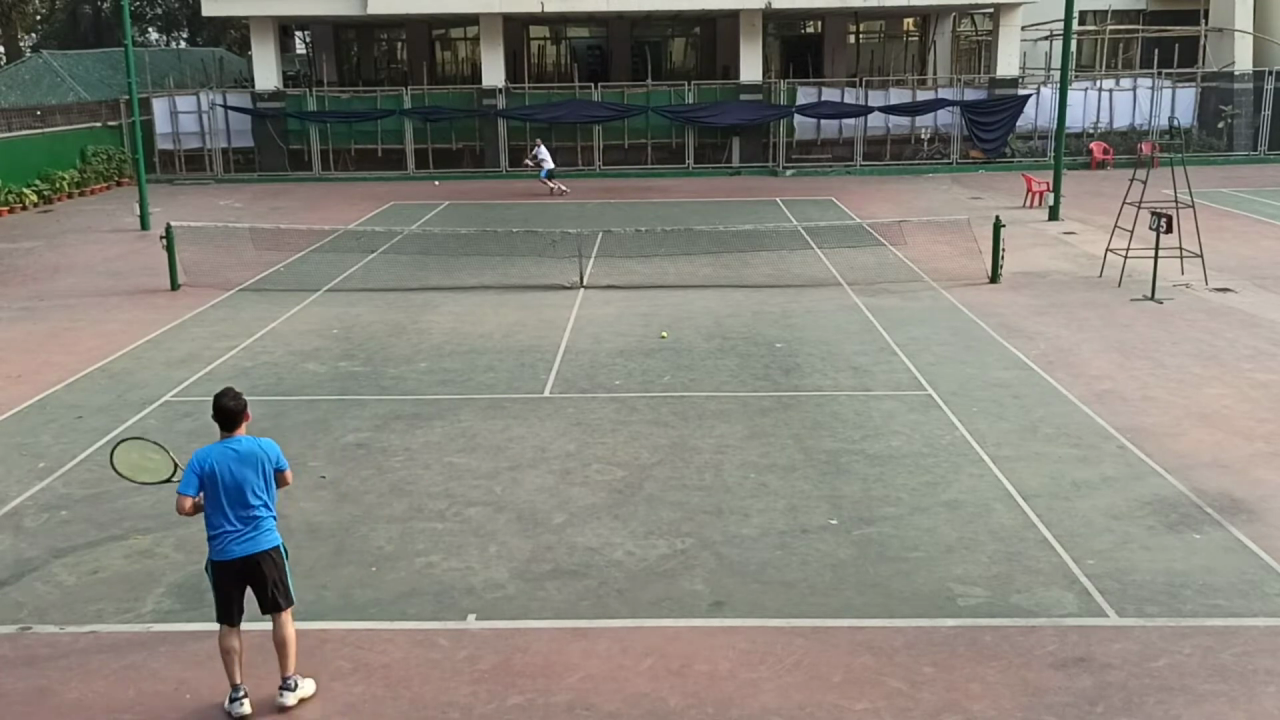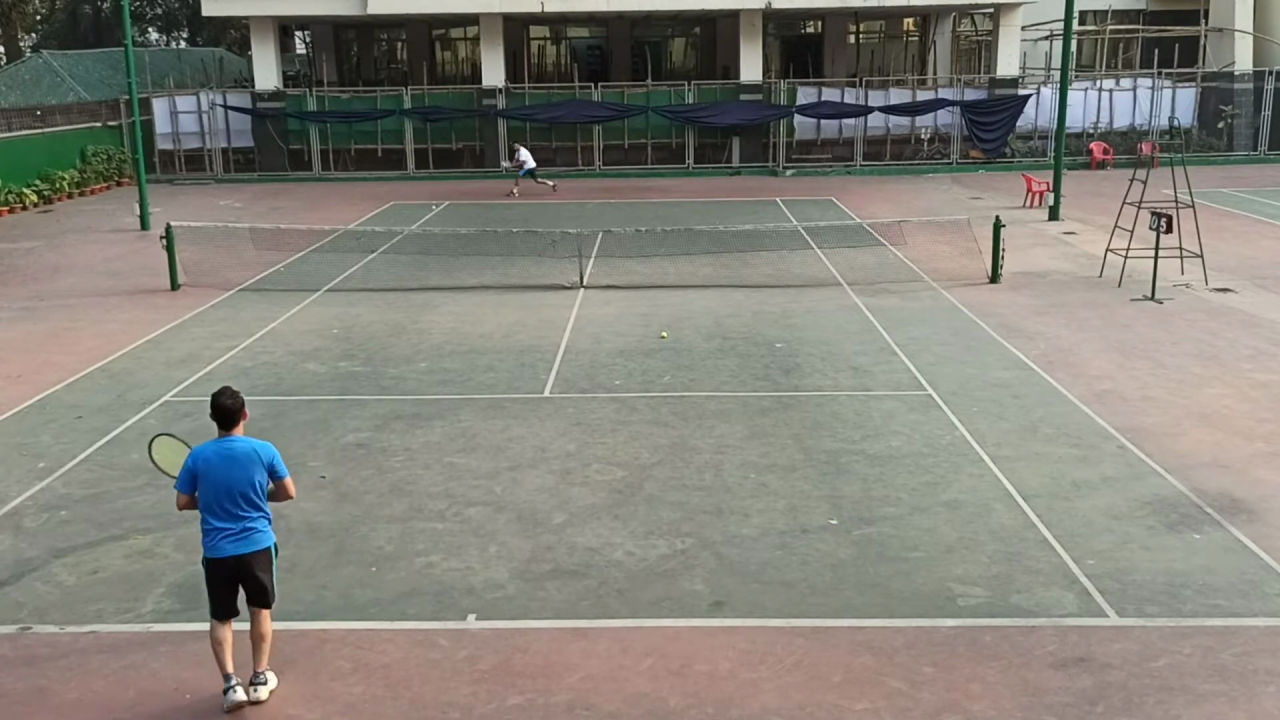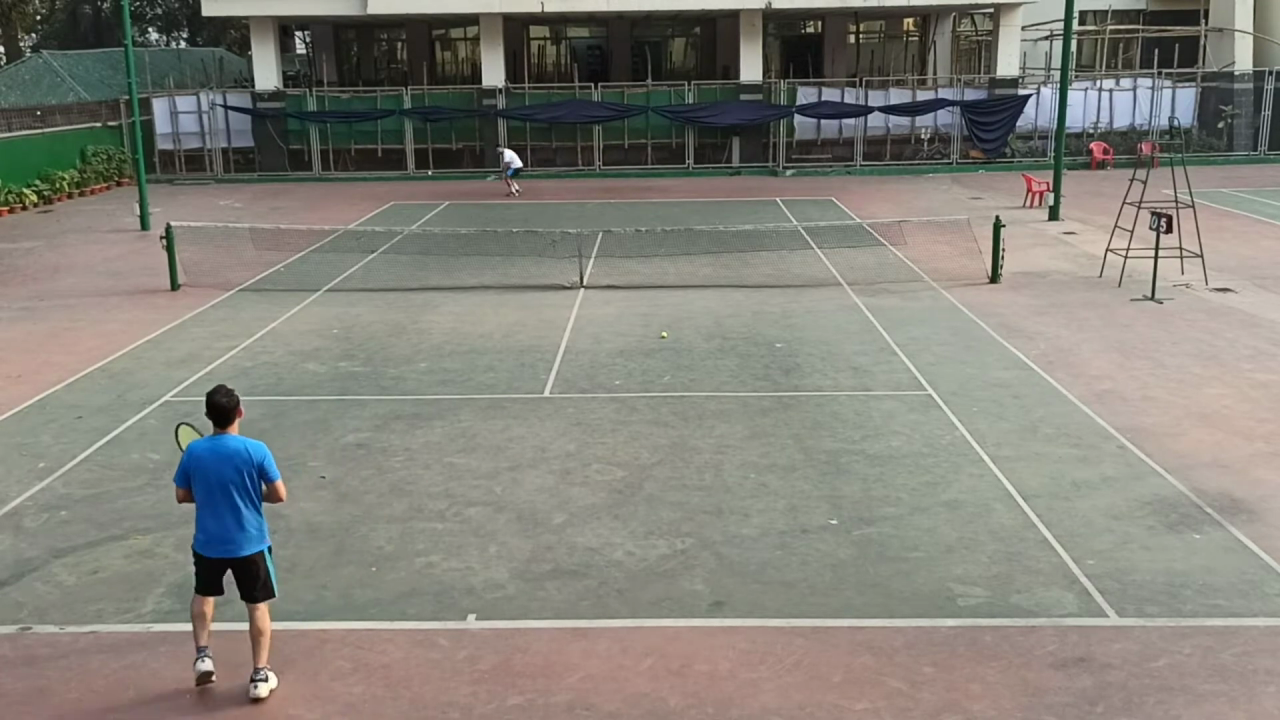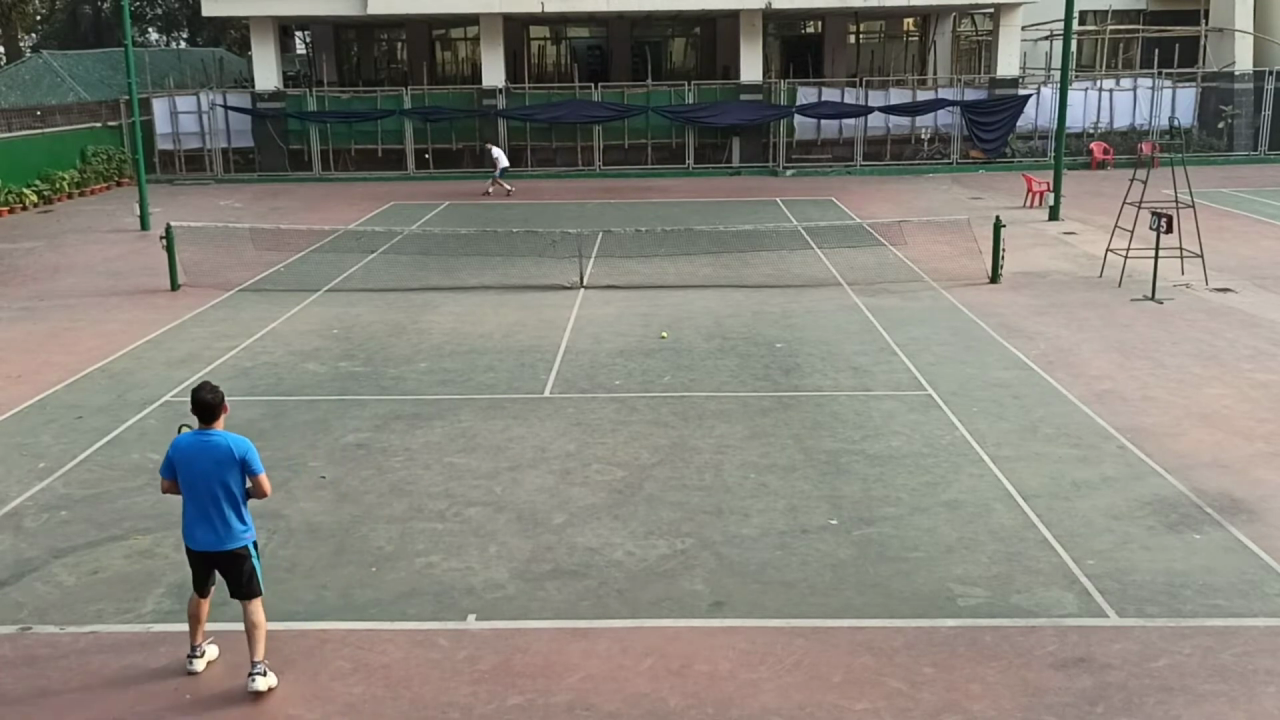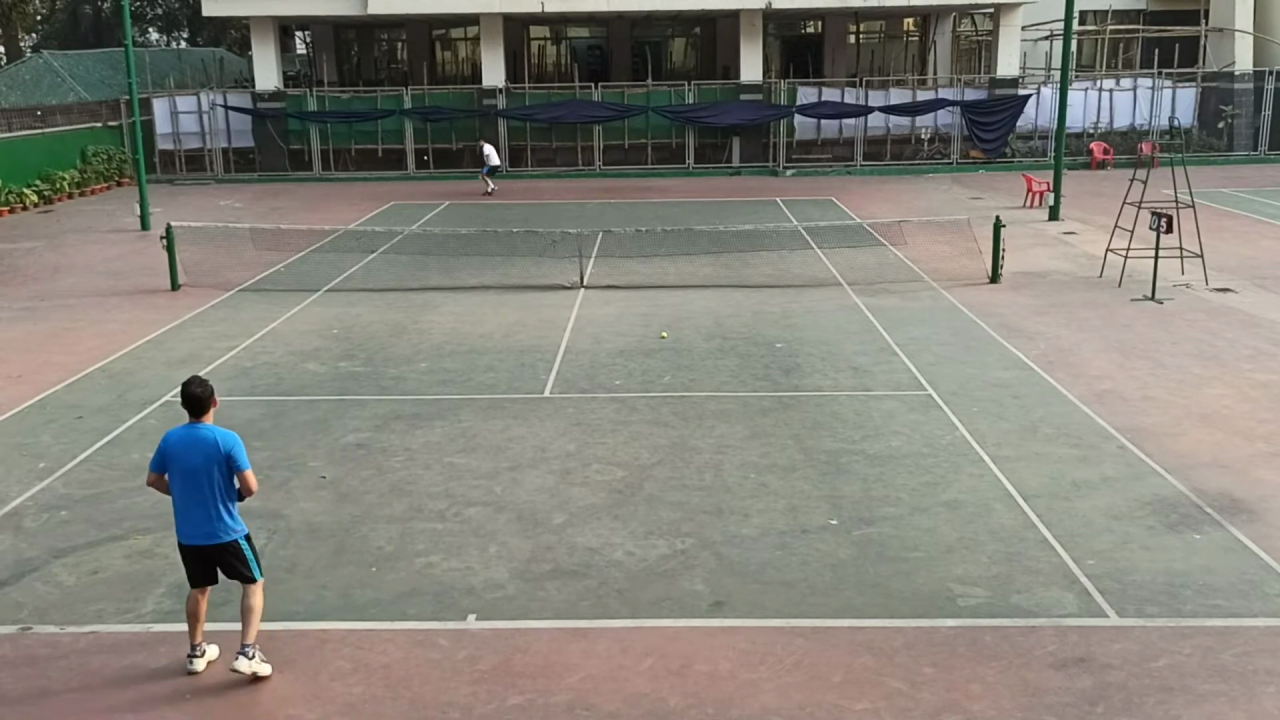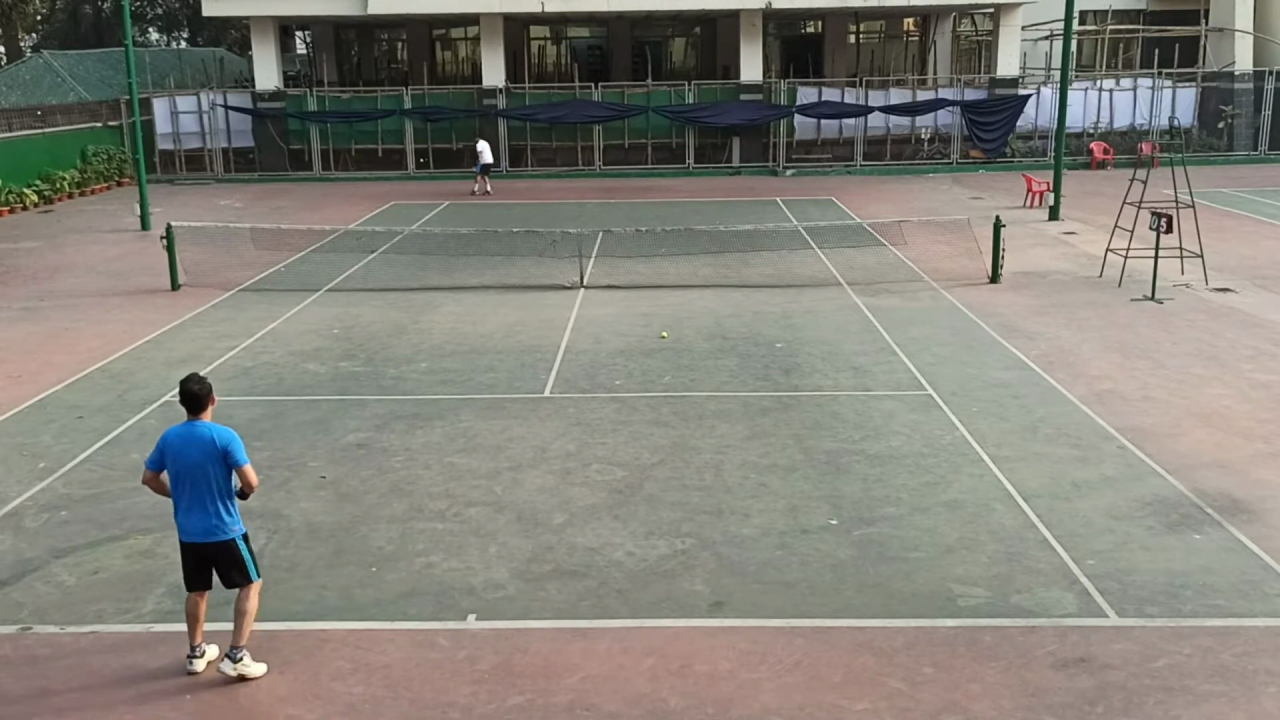
dt=0.2s
person 1, frame 1
left shoulder: (202, 459)
right shoulder: (268, 449)
left elbow: (184, 507)
right elbow: (285, 480)
left wrist: (210, 504)
left hip: (225, 556)
right hip: (266, 548)
left knee: (229, 626)
right knee: (282, 615)
right ankle: (289, 684)
person 1, frame 2
left shoulder: (198, 456)
right shoulder: (264, 451)
left elbow: (183, 502)
right elbow: (288, 492)
left hip: (217, 551)
right hip: (257, 546)
left knee: (221, 620)
right knee: (260, 612)
left ankle: (231, 684)
right ankle: (260, 679)
person 1, frame 3
left shoulder: (194, 452)
right shoulder: (256, 450)
left elbow: (182, 495)
right elbow: (279, 495)
left hip: (208, 546)
right hip: (250, 544)
left knee: (203, 595)
right knee: (258, 606)
left ankle: (202, 656)
right ankle: (260, 676)
person 1, frame 4
left shoulder: (179, 445)
right shoulder: (240, 446)
left elbow: (167, 486)
right elbow: (264, 491)
left hip: (196, 540)
right hip: (235, 539)
left knee: (201, 594)
right knee: (252, 601)
left ankle: (197, 652)
right ankle: (258, 670)
person 1, frame 5
left shoulder: (170, 440)
right shoulder: (227, 440)
left elbow: (153, 480)
right elbow: (250, 486)
right wrist: (239, 494)
left hip: (188, 535)
right hip: (226, 533)
left knee: (199, 589)
right knee: (254, 584)
left ankle: (197, 652)
right ankle: (247, 652)
person 1, frame 6
left shoulder: (169, 438)
right shoulder: (225, 437)
left elbow: (149, 479)
right elbow: (251, 483)
right wrist: (243, 492)
left hip: (188, 533)
right hip: (225, 532)
left knee: (197, 592)
right knee: (251, 586)
left ankle: (196, 652)
right ankle: (236, 656)
